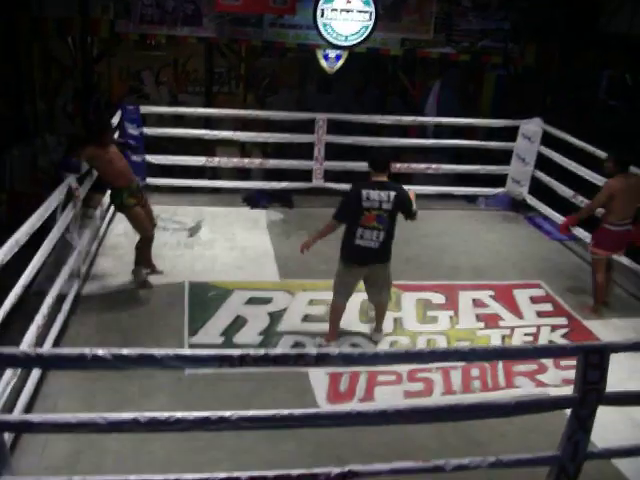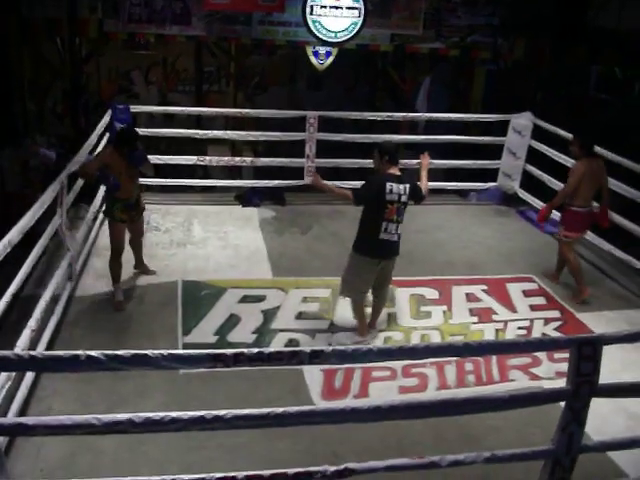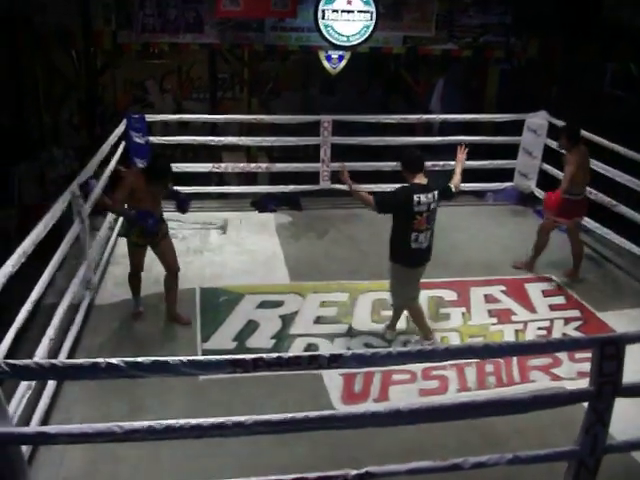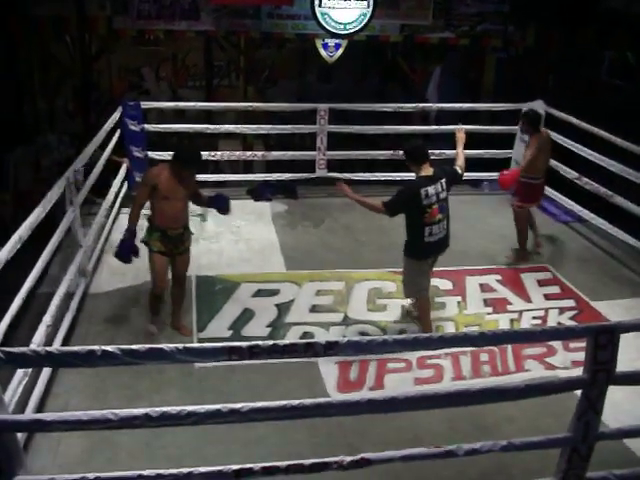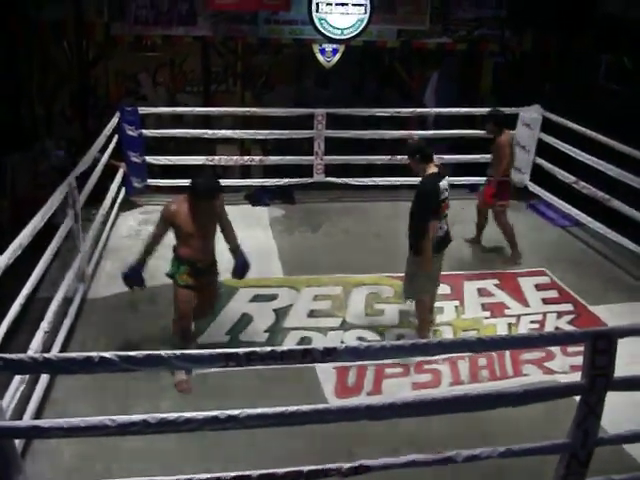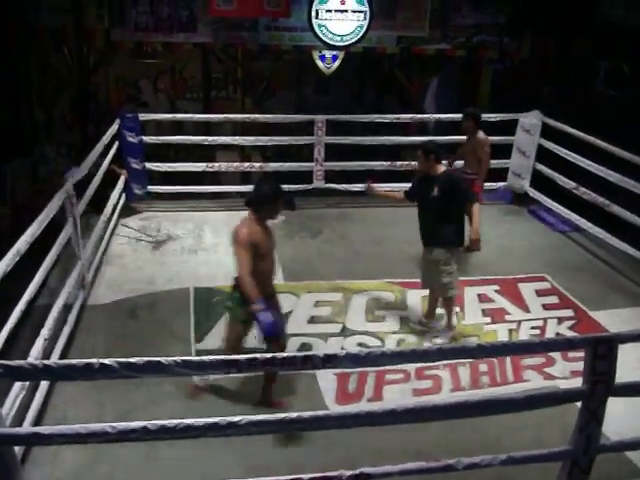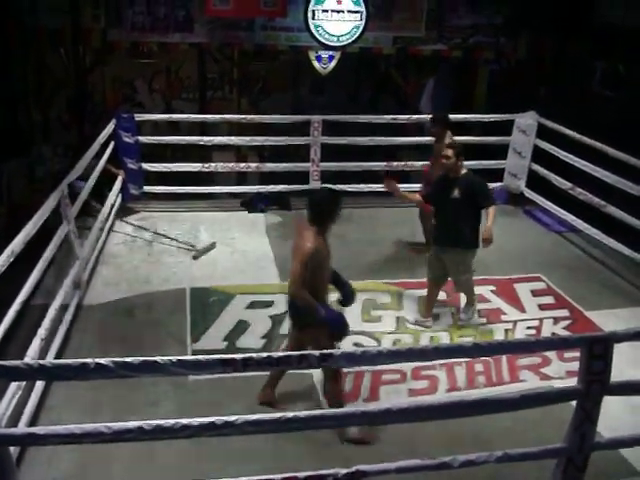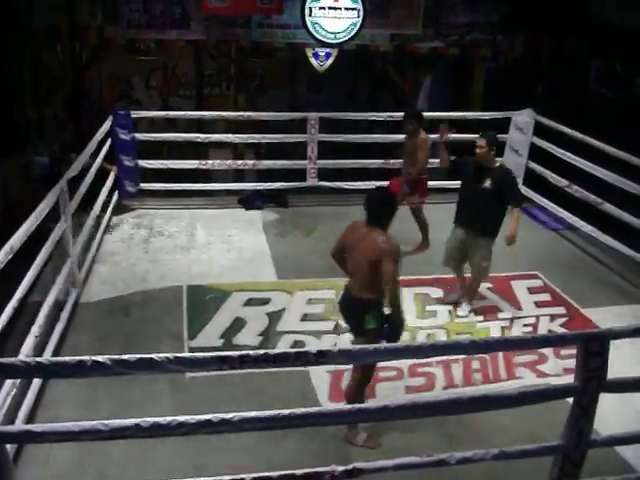
dt=0.4s
person 1, frame 1
left shoulder: (110, 144)
right shoulder: (91, 151)
left hip: (135, 189)
right hip: (122, 195)
left knee: (150, 226)
right knee: (147, 234)
left ankle: (147, 263)
right ankle: (138, 272)
person 1, frame 2
left shoulder: (135, 150)
right shoulder: (108, 154)
left elbow: (149, 170)
right elbow: (84, 171)
left wrist: (142, 161)
right wrist: (104, 178)
left hip: (135, 201)
right hip: (117, 205)
left knee: (137, 236)
right knee: (117, 251)
left ankle: (140, 265)
right ankle: (117, 291)
person 1, frame 3
left shoulder: (161, 179)
right shoulder: (132, 178)
right elbow: (114, 205)
left wrist: (177, 196)
right wrist: (135, 216)
left hip: (157, 226)
right hip: (136, 228)
left knee: (173, 270)
right knee: (136, 270)
left ankle: (171, 312)
right ankle: (137, 303)
person 1, frame 4
left shoulder: (189, 177)
right shoulder: (155, 175)
left elbow: (196, 197)
right elbow: (138, 205)
left wrist: (212, 201)
right wrist: (129, 236)
left hip: (182, 234)
right hip: (159, 235)
left knee: (180, 281)
right knee: (158, 287)
left ankle: (176, 320)
right ankle: (153, 320)
person 1, frame 5
left shoulder: (215, 205)
right shoulder: (174, 210)
left elbow: (226, 227)
right elbow: (155, 238)
left wrist: (238, 254)
right wrist: (138, 265)
left hip: (209, 265)
right hip: (185, 268)
left knee: (206, 309)
right knee: (183, 321)
left ankle: (189, 330)
right ankle: (181, 370)
person 1, frame 6
left shoulder: (262, 224)
right shoulder: (245, 232)
right elbow: (245, 276)
right wrist: (260, 310)
left hip: (266, 293)
right hip: (246, 296)
left knee: (278, 345)
right knee: (232, 351)
left ankle: (266, 396)
person 1, frame 7
left shoulder: (307, 227)
right shoulder: (310, 246)
right elbow: (295, 289)
left wrist: (334, 277)
right wrist: (323, 312)
left hip: (311, 305)
right hip: (307, 309)
left knee: (293, 349)
right knee: (332, 369)
left ankle: (267, 392)
right ankle: (345, 429)
person 1, frame 8
left shoulder: (353, 229)
right shoulder: (387, 246)
left elbow: (336, 254)
right elbow: (391, 290)
right wrist: (397, 315)
left hip: (348, 299)
right hip: (367, 309)
right knee: (362, 371)
left ankle: (361, 388)
right ankle: (352, 430)
person 2, frame 1
left shoulder: (358, 190)
right shoulder: (398, 192)
left elbow: (337, 221)
right elbow: (412, 215)
left wrist: (313, 239)
right wrist: (412, 197)
left hip: (353, 254)
right hip: (380, 256)
left knee: (340, 296)
right knee: (381, 294)
left ankle: (331, 339)
right ankle: (378, 330)
person 2, frame 2
left shoulder: (379, 182)
right shoulder: (407, 185)
left elbow: (353, 197)
right elbow: (422, 192)
left wrist: (322, 185)
right wrist: (424, 169)
left hip: (368, 248)
right hip: (391, 248)
left knee: (354, 289)
right knee: (381, 290)
left ankle: (362, 333)
right ankle: (371, 326)
person 2, frame 3
left shoulder: (404, 194)
right shoulder: (436, 190)
left elbow: (374, 203)
right elbow: (454, 186)
left wrist: (350, 185)
right wrist: (459, 164)
left hip: (405, 256)
right hip: (423, 253)
left knee: (407, 297)
right knee: (402, 291)
left ankle: (428, 337)
right ankle: (391, 327)
person 2, frame 4
left shoulder: (412, 189)
right shoulder: (445, 175)
left elbow: (385, 208)
right elbow: (460, 168)
left wrist: (353, 196)
right wrist: (460, 143)
left hip: (419, 247)
right hip: (440, 242)
left knee: (419, 288)
right knee: (422, 280)
left ankle: (427, 331)
right ankle: (420, 308)
person 2, frame 5
left shoulder: (427, 185)
right shoulder: (439, 174)
left elbow: (433, 220)
right elbow: (429, 160)
left wrist: (426, 250)
right wrist: (417, 146)
left hip: (425, 245)
right hip: (437, 242)
left knee: (419, 289)
right knee: (430, 283)
left ankle: (423, 334)
right ankle: (428, 315)
person 2, frame 6
left shoulder: (453, 179)
right shoulder: (423, 180)
left elbow: (470, 203)
right elbow: (406, 196)
right wrist: (378, 191)
left hip: (447, 242)
right hip: (430, 241)
left knee: (446, 283)
right knee: (433, 281)
left ankle: (450, 326)
right ankle: (429, 317)
person 2, frame 7
left shoulder: (473, 182)
right shoulder: (441, 181)
left elbow: (490, 205)
right elbow: (424, 199)
left wrist: (488, 226)
right wrist: (398, 193)
left hip: (462, 242)
right hip: (440, 239)
left knee: (462, 280)
right knee: (434, 277)
left ankle: (470, 304)
right ankle: (426, 316)
person 2, frame 8
left shoulder: (504, 175)
right shoulder: (469, 165)
left elbow: (515, 204)
right elbow: (445, 163)
left wrist: (513, 228)
right wrist: (442, 143)
left hip: (485, 230)
right hip: (462, 224)
left knee: (478, 267)
right knee: (452, 257)
left ankle: (468, 300)
right ankle: (462, 287)
person 3, frame 1
left shoulder: (612, 184)
left elbow: (592, 207)
left wrist: (573, 219)
left hip: (608, 231)
right hip: (624, 231)
left knee: (598, 269)
right knee: (607, 262)
left ankle: (596, 307)
right ankle: (605, 296)
person 3, frame 2
left shoulder: (579, 167)
right shoulder: (599, 163)
left elbow: (566, 192)
right elbow: (604, 188)
left wrist: (548, 207)
right wrist: (604, 208)
left hip: (574, 212)
right hip: (587, 212)
left knee: (567, 251)
right knee: (564, 244)
left ankle: (582, 289)
right ankle: (556, 274)
person 3, frame 3
left shoulder: (573, 156)
right shoulder: (583, 150)
left elbow: (568, 174)
left wrist: (560, 193)
left hip: (568, 201)
right hip: (580, 200)
left knee: (543, 231)
right knee: (574, 237)
left ankle: (530, 264)
right ankle: (575, 272)
person 3, frame 4
left shoulder: (535, 140)
right shoulder: (544, 135)
left elbow: (527, 158)
left wrist: (517, 172)
left hip: (528, 184)
right hip: (537, 182)
left knee: (519, 218)
right knee: (523, 211)
left ankle: (521, 254)
right ankle: (537, 238)
person 3, frame 5
left shoulder: (502, 140)
right shoulder: (502, 136)
left elbow: (505, 163)
left wrist: (493, 184)
left hip: (499, 183)
right hip: (494, 181)
left knee: (500, 219)
right knee: (481, 208)
left ankle: (515, 253)
right ankle: (477, 238)
person 3, frame 6
left shoulder: (481, 139)
right shoulder: (471, 137)
left elbow: (485, 162)
left wrist: (478, 183)
right wrist: (451, 161)
left hip: (473, 179)
right hip: (467, 176)
right knee: (471, 210)
right ankle: (475, 242)
person 3, frame 7
left shoulder: (446, 143)
right shoulder: (441, 136)
left elbow: (440, 170)
right wrist: (429, 166)
right hip: (432, 178)
left knee: (425, 213)
right knee: (425, 211)
left ankle: (429, 244)
person 3, frame 8
left shoulder: (423, 140)
right shoulder: (410, 135)
left elbow: (420, 165)
left wrist: (403, 179)
left hip: (416, 180)
right hip: (404, 176)
left knee: (417, 213)
left ankle: (425, 242)
